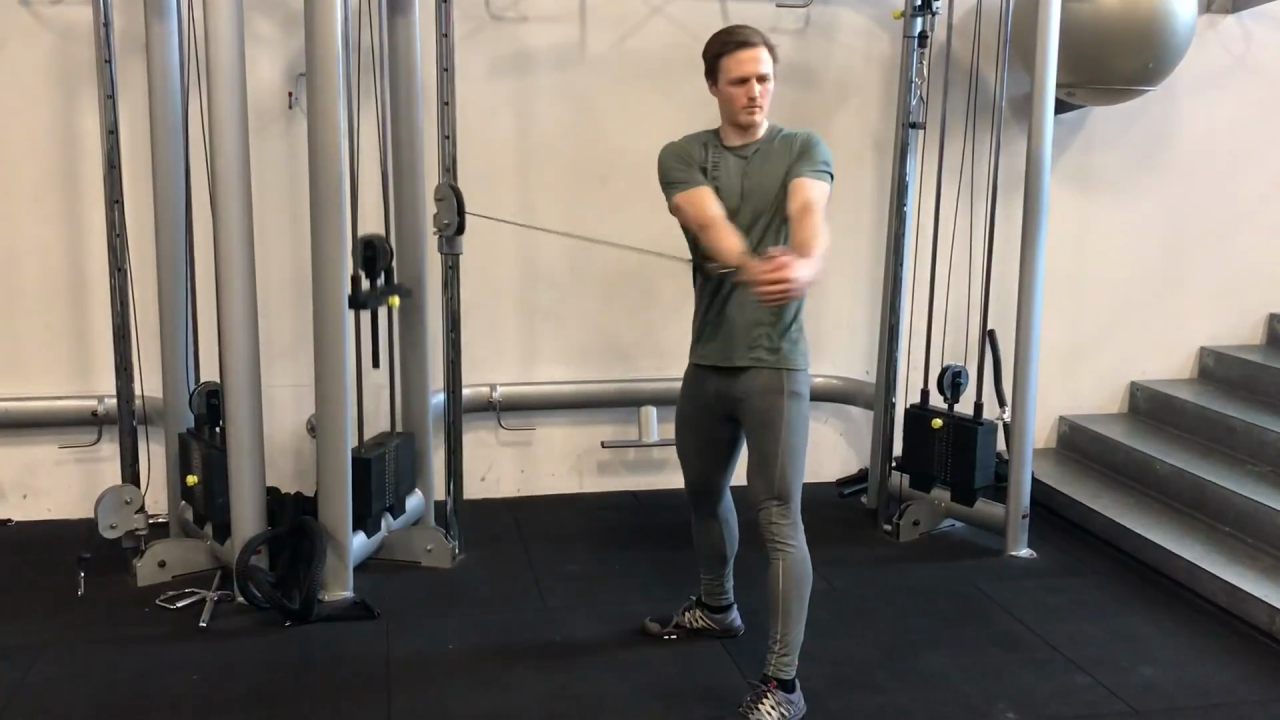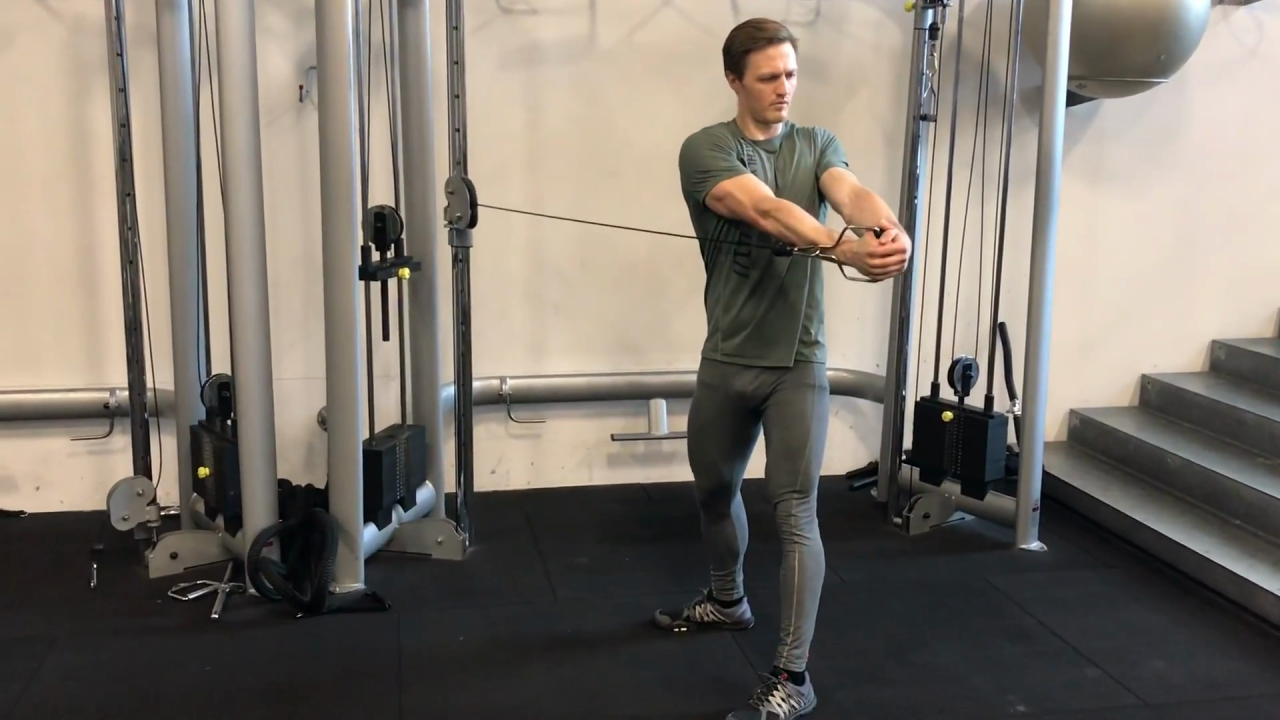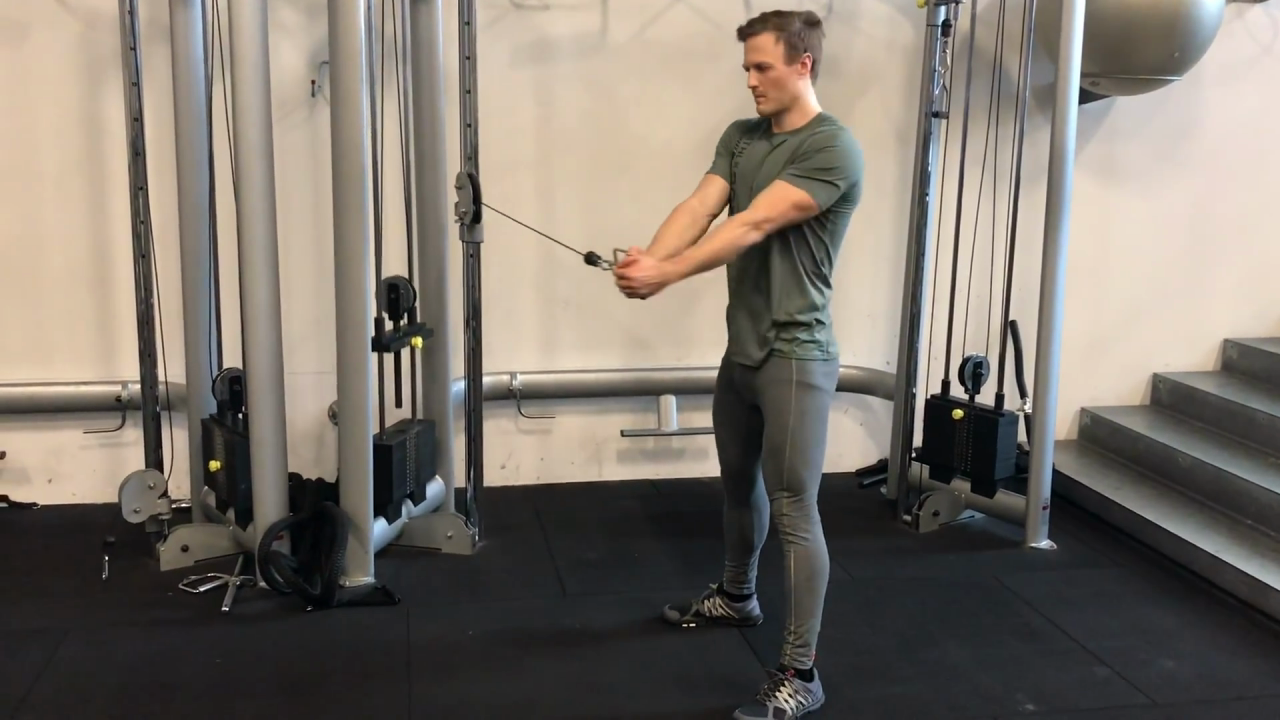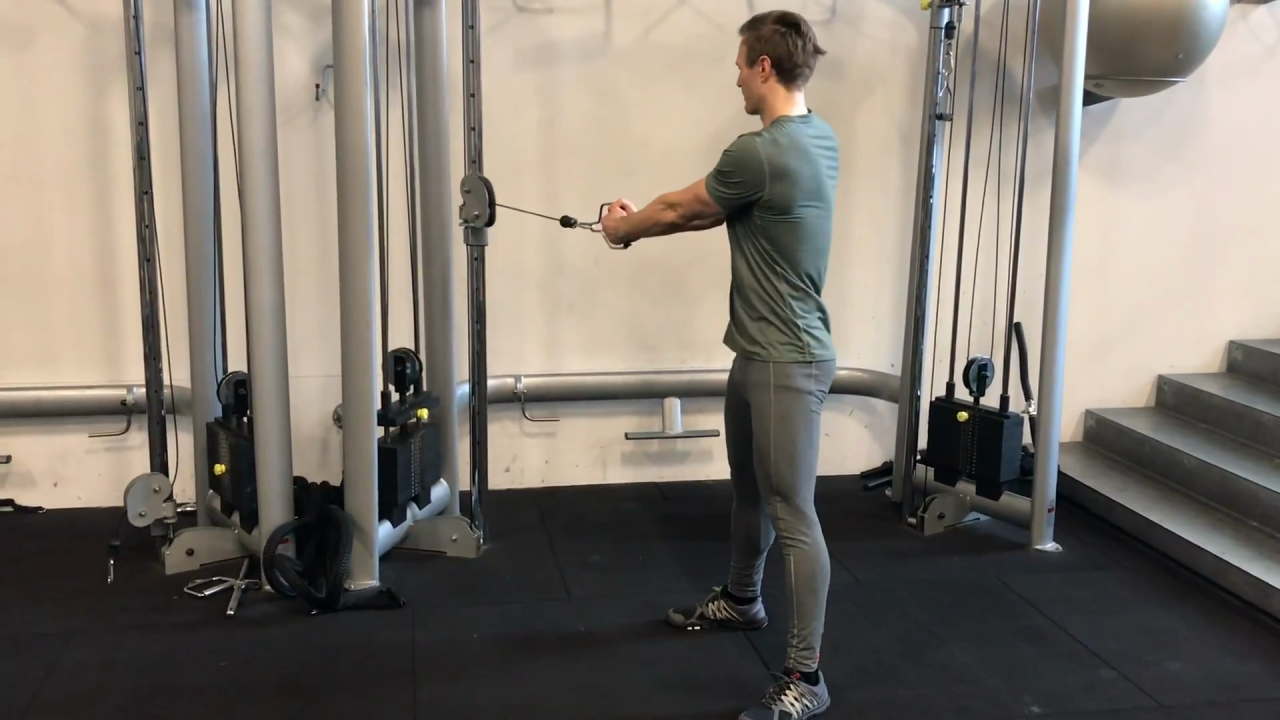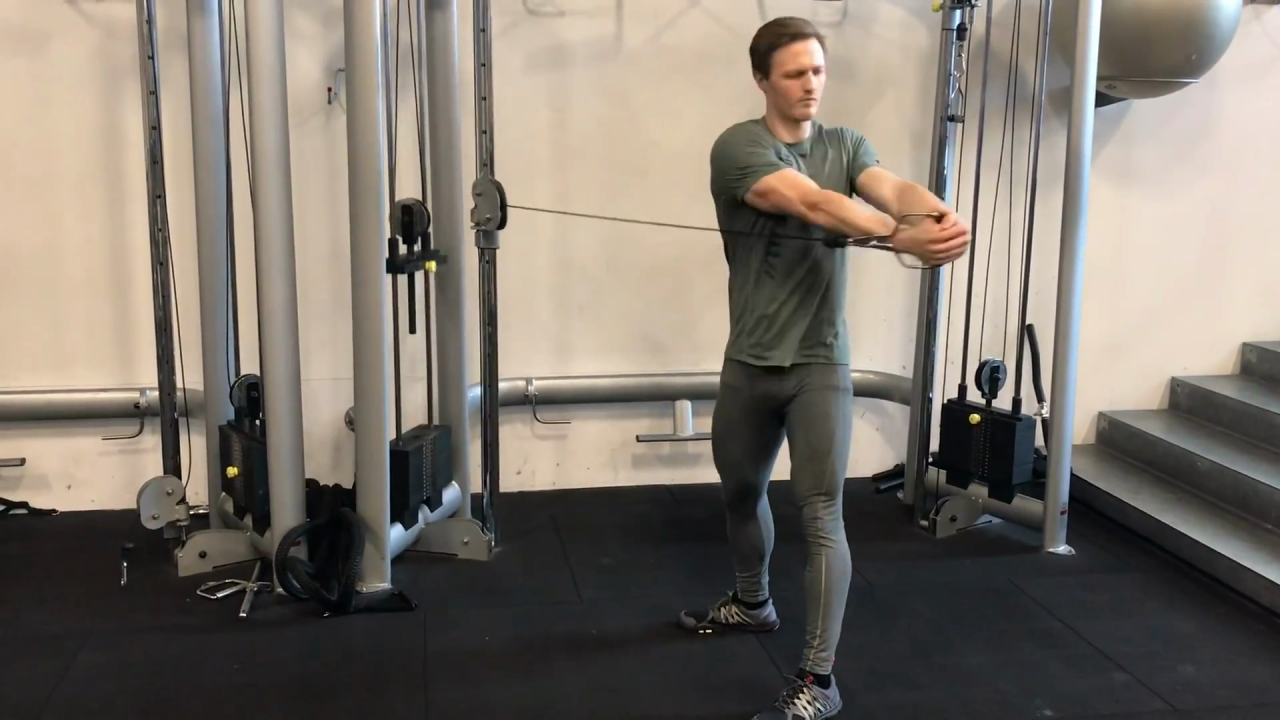
dt=1s
person 1, frame 1
left shoulder: (803, 150)
right shoulder: (683, 156)
left elbow: (807, 211)
right elbow: (709, 222)
left wrist: (802, 263)
right wrist: (749, 265)
left hip: (773, 365)
right hip: (709, 362)
left knee: (779, 518)
right knee: (705, 496)
right ankle: (716, 606)
person 1, frame 2
left shoulder: (818, 145)
right shoulder: (706, 149)
left elbow: (853, 194)
right elbow: (768, 212)
left wrist: (890, 232)
right wrist: (847, 249)
left hip: (797, 359)
right hip: (727, 359)
left knee: (794, 512)
right knee: (714, 490)
right ankle: (727, 600)
person 1, frame 3
left shoulder: (834, 148)
right shoulder: (741, 137)
left elbow: (752, 228)
right elbow: (699, 207)
left wrist: (666, 275)
right wrist: (648, 257)
left hip: (794, 358)
right hip: (741, 348)
left knee: (793, 510)
right knee: (739, 485)
right ankle: (736, 595)
person 1, frame 4
left shoulder: (759, 152)
right shoulder: (814, 137)
left elbow: (680, 208)
right elbow: (712, 210)
left wrist: (623, 227)
right wrist: (640, 218)
left hip: (786, 363)
right hip: (760, 353)
left knee: (792, 514)
right knee: (748, 489)
right ankle: (741, 599)
person 1, frame 5
left shoulder: (846, 145)
right shoulder: (737, 148)
left elbow: (892, 188)
right elbow: (813, 204)
left wrist: (941, 215)
right wrist: (900, 236)
left hip: (821, 363)
right hip: (751, 364)
left knee: (820, 516)
right knee: (740, 491)
right ankle: (751, 601)
